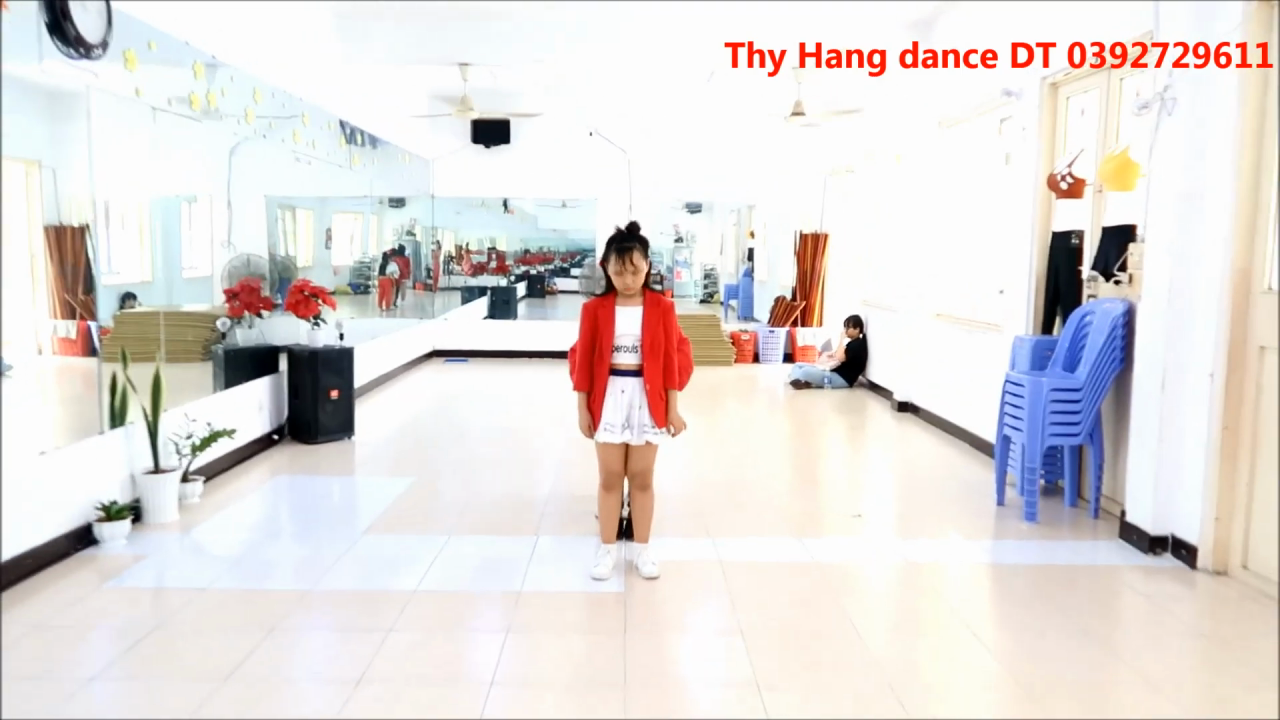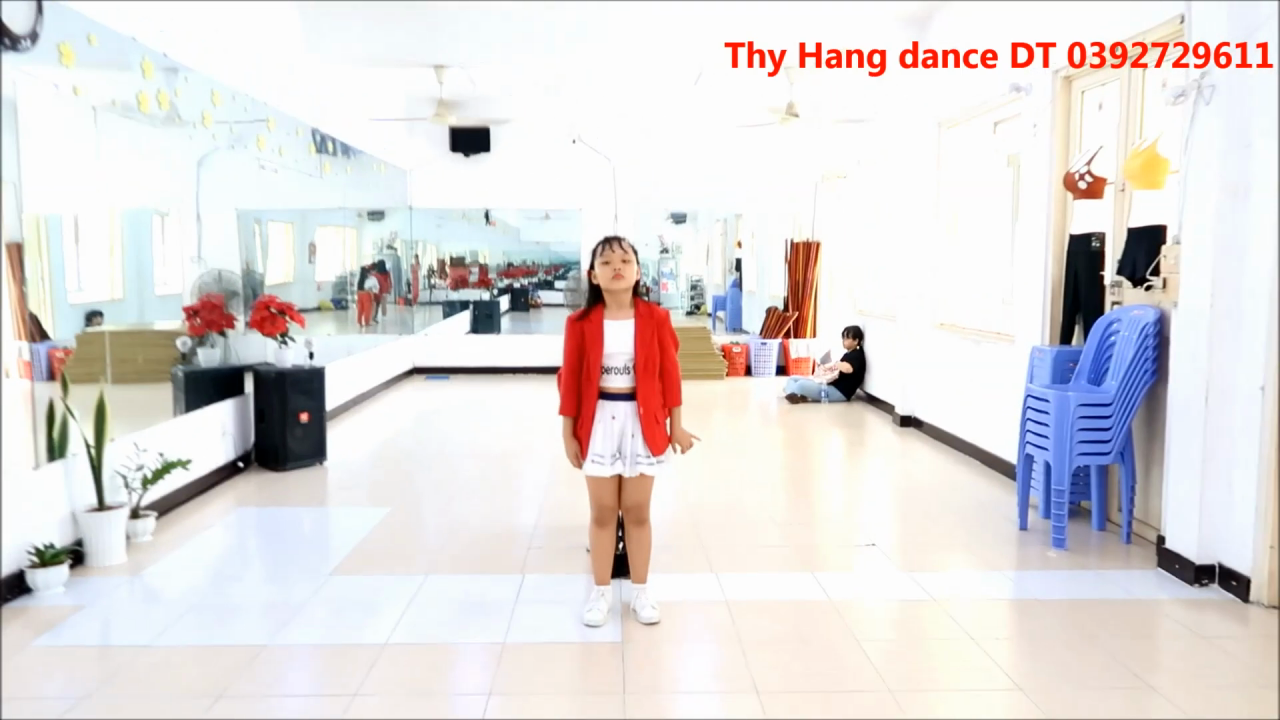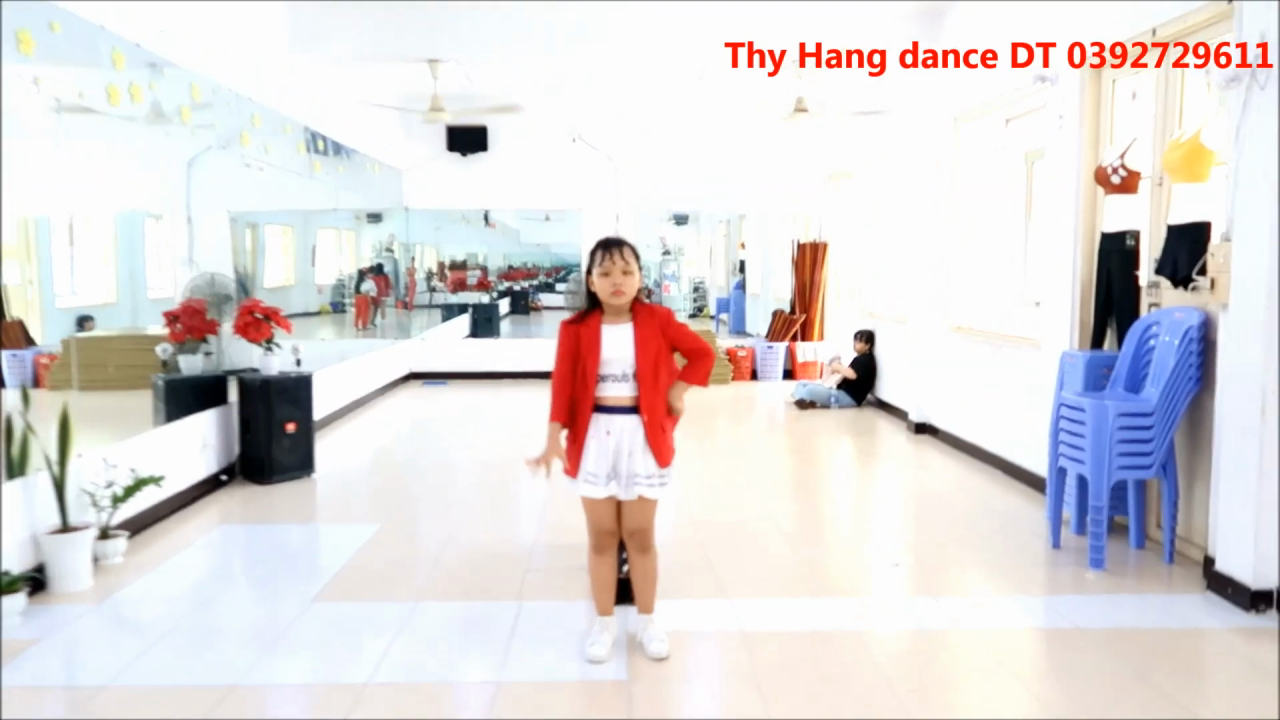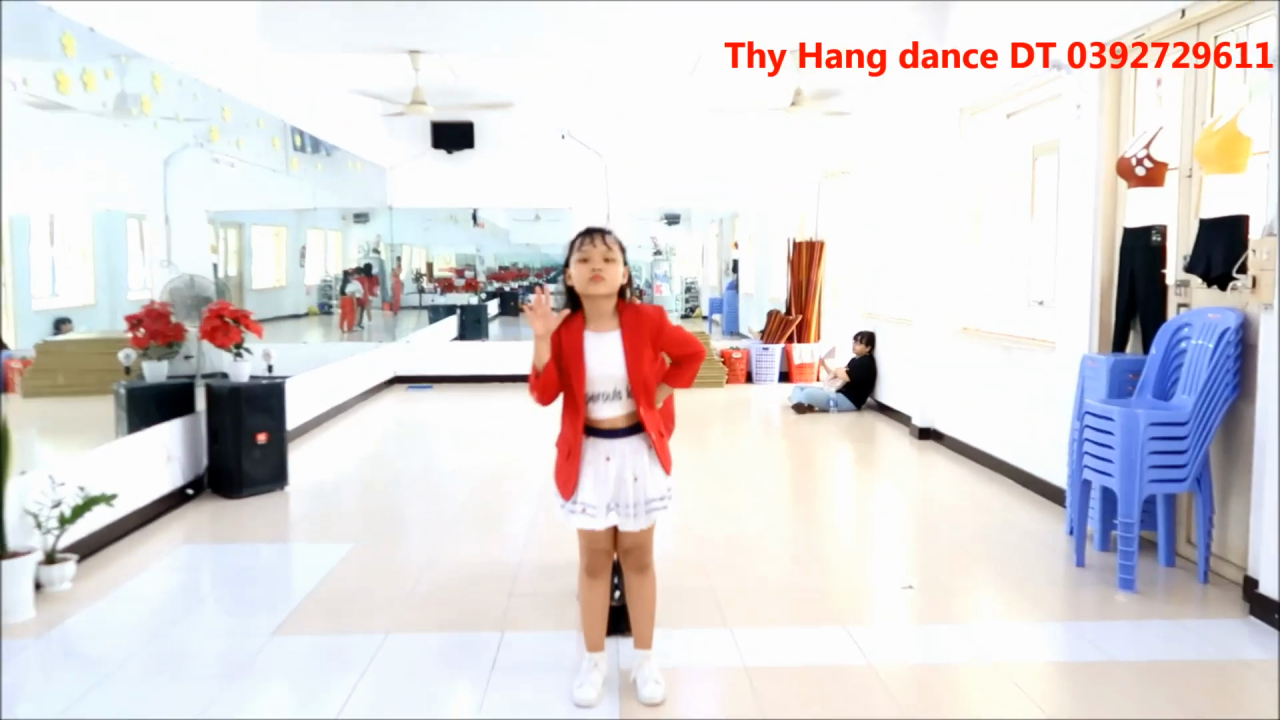
dt=0.3s
person 1, frame 1
left shoulder: (662, 307)
right shoulder: (594, 308)
left elbow: (672, 359)
right elbow: (584, 360)
left wrist: (673, 408)
right wrist: (582, 408)
left hip: (647, 398)
right hip: (609, 397)
left knee: (641, 479)
right knee: (609, 478)
person 1, frame 2
left shoulder: (655, 319)
right shoulder: (580, 323)
left elbow: (669, 374)
right elbow: (570, 380)
left wrist: (676, 425)
right wrist: (568, 434)
left hip: (642, 423)
right hip: (598, 423)
left knee: (637, 512)
right knee: (602, 512)
left ankle: (640, 591)
right ankle: (600, 591)
person 1, frame 3
left shoulder: (658, 320)
right shoulder: (576, 328)
left elbow: (702, 354)
right elbow: (563, 388)
left wrist: (676, 393)
right wrist: (555, 440)
left hip: (643, 437)
right hip: (594, 438)
left knee: (640, 536)
right knee: (601, 537)
left ankle: (647, 621)
right ankle: (604, 623)
person 1, frame 4
left shoulder: (645, 320)
right shoulder: (562, 329)
left elbow: (692, 354)
right elbow: (544, 394)
left wrist: (659, 396)
right wrist: (541, 339)
left hip: (638, 453)
right hip: (588, 455)
left knee: (638, 558)
right knee: (594, 560)
left ankle: (644, 659)
right ankle: (593, 660)
